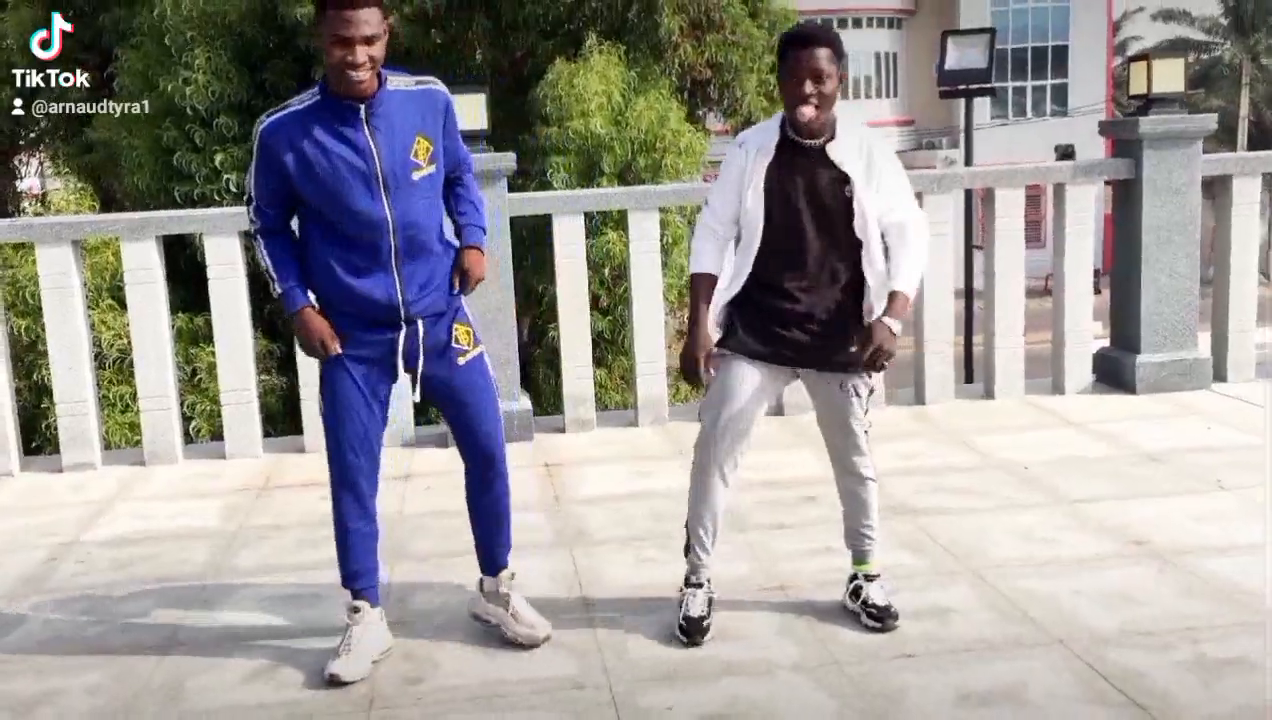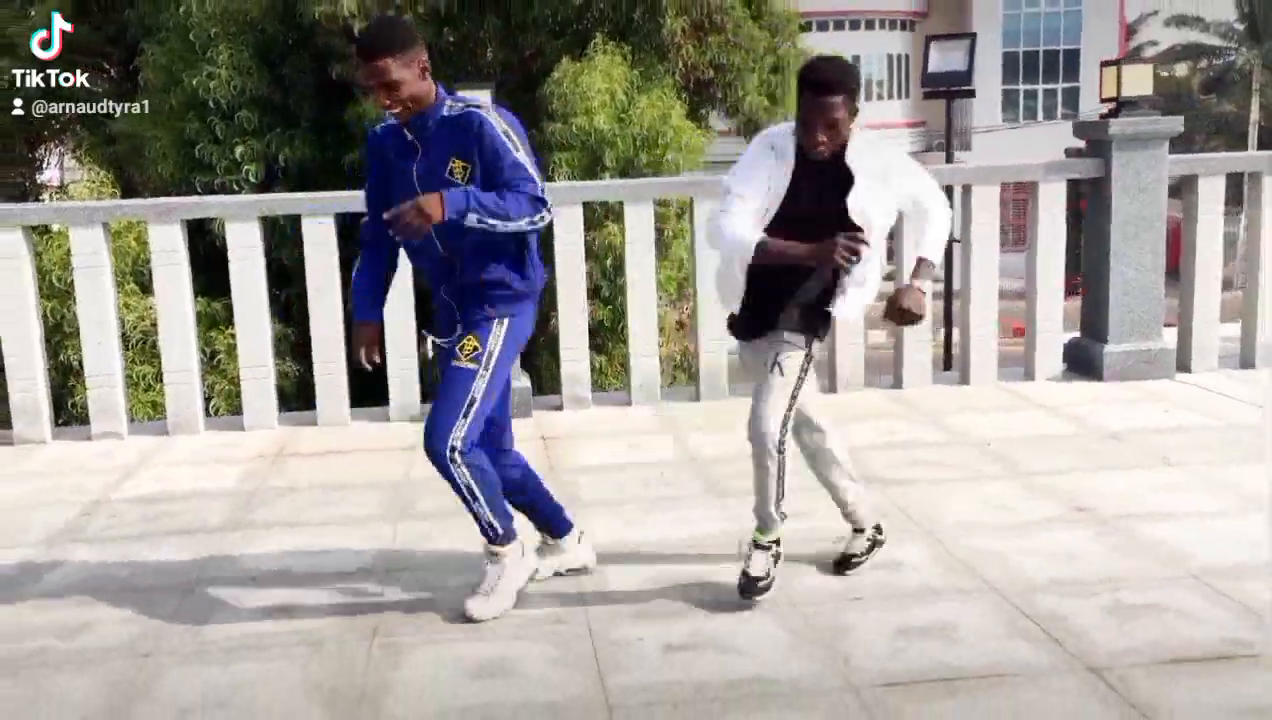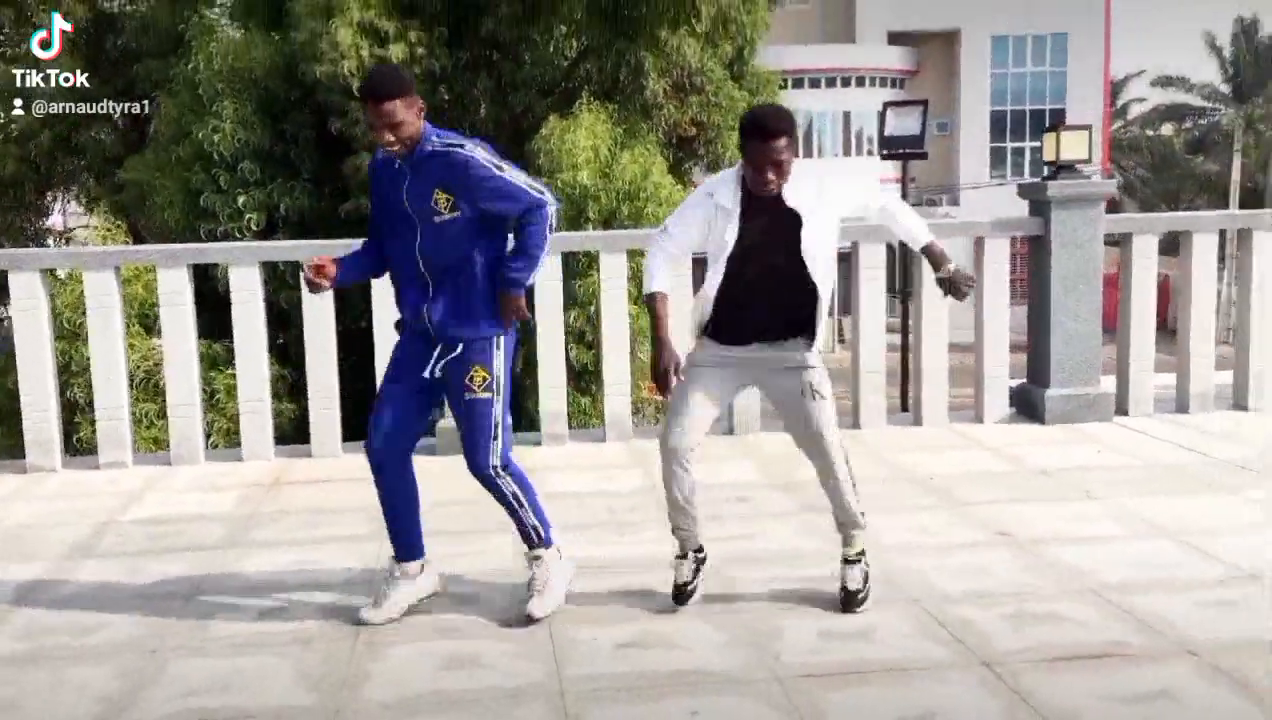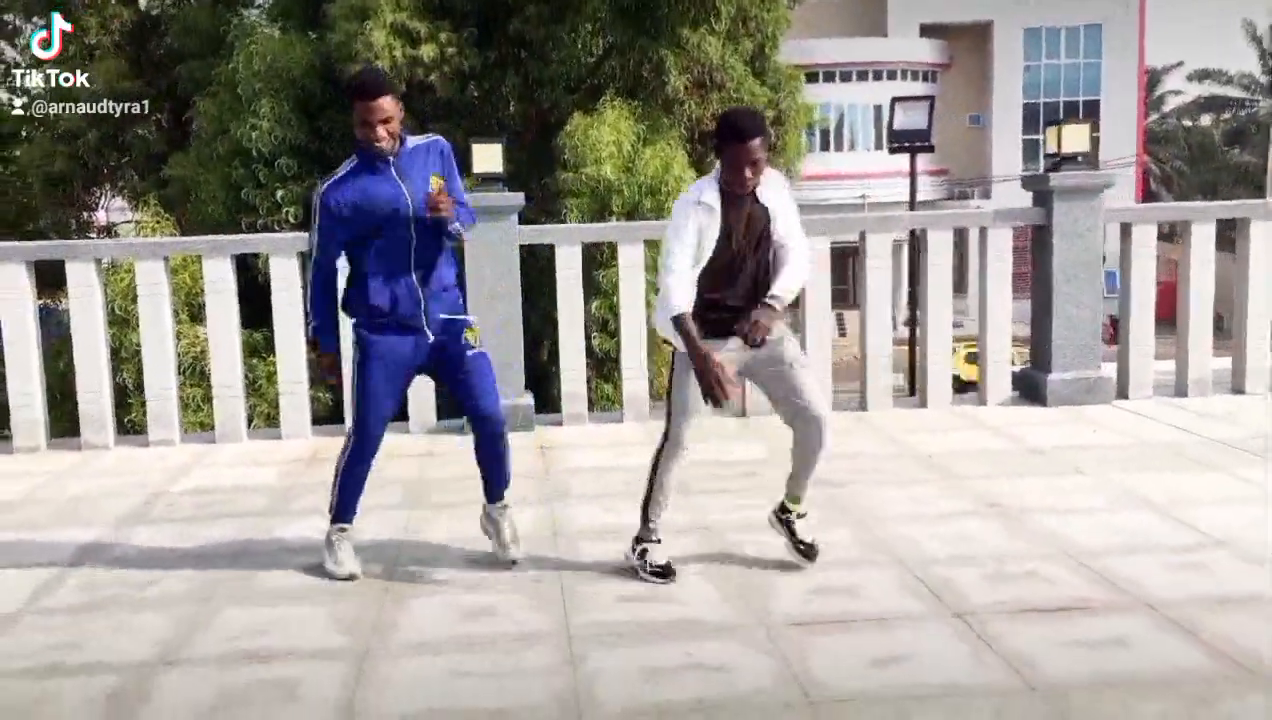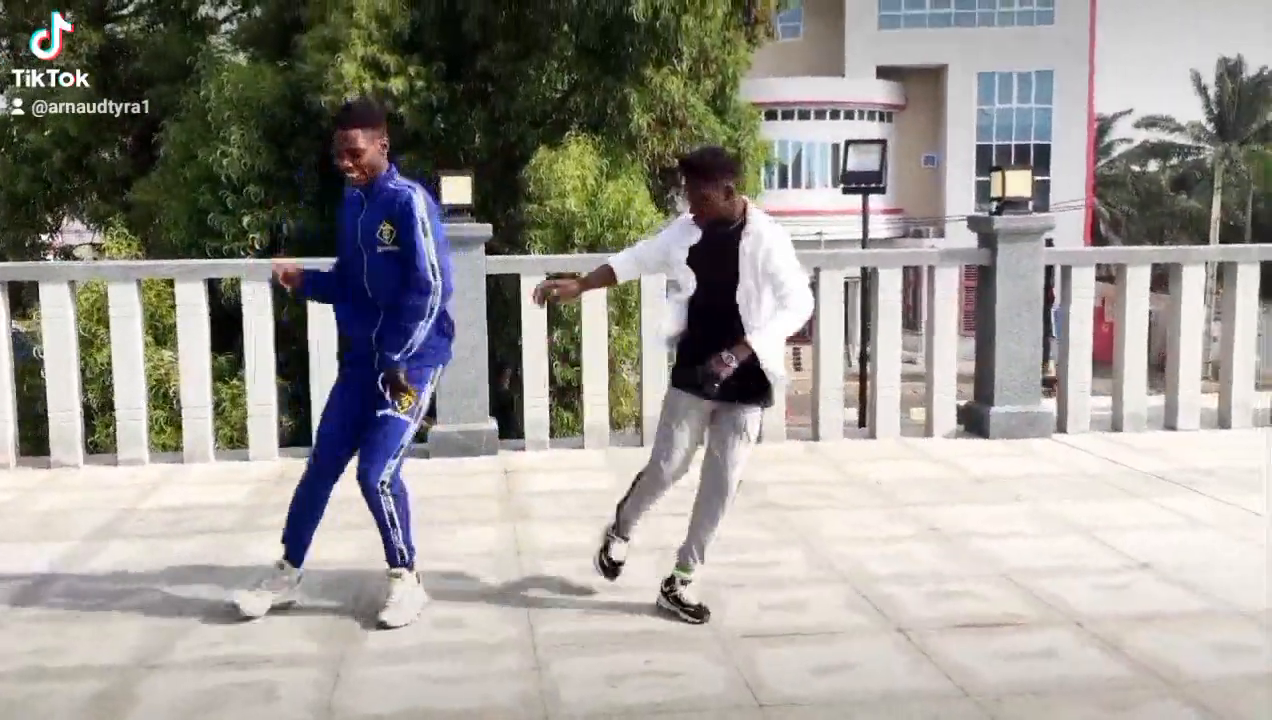
dt=1s
person 1, frame 1
left shoulder: (429, 101)
right shoulder: (283, 133)
left elbow: (460, 175)
right elbow: (268, 224)
left wrist: (473, 240)
right wrist: (298, 304)
left hip: (439, 313)
right hip: (352, 331)
left knee: (486, 447)
right knee: (353, 473)
left ankle: (497, 588)
right ankle: (366, 617)
person 1, frame 2
left shoulder: (480, 122)
right shoulder: (383, 142)
left elbow: (535, 208)
right elbow: (382, 234)
left wrist: (450, 206)
right wrist: (366, 311)
left hip: (500, 306)
right hip: (454, 308)
left knee: (447, 442)
right knee: (480, 444)
left ankle: (507, 550)
right ankle: (566, 540)
person 1, frame 3
left shoulder: (464, 160)
right shoulder: (381, 171)
left elbow: (539, 207)
left wrist: (517, 282)
right wrist: (338, 271)
left hip: (479, 332)
right hip: (420, 335)
left knee: (488, 461)
right knee: (385, 445)
left ankle: (548, 560)
right ankle: (411, 571)
person 1, frame 4
left shoulder: (434, 151)
right shoulder: (338, 192)
left elbow: (465, 217)
right elbow: (324, 267)
left wrist: (451, 218)
right wrist: (323, 339)
left hip: (446, 317)
right hip: (385, 331)
left knee: (489, 416)
right knee: (366, 435)
left ankle: (496, 510)
right ankle: (339, 532)
person 1, frame 5
left shoulder: (409, 202)
right shoulder: (350, 204)
left elbow: (433, 288)
left wrist: (400, 360)
right wrist: (306, 281)
left hip: (412, 360)
right hip: (361, 361)
left knee: (376, 472)
right knee: (322, 468)
left ankle: (404, 580)
person 2, frame 1
left shoulder: (869, 154)
right shoulder: (751, 150)
left elbow: (909, 236)
right elbow: (713, 237)
left wrist: (890, 317)
right wrist: (699, 326)
left hip: (838, 334)
right hip: (756, 330)
left knee: (853, 459)
right knee: (715, 447)
left ankle: (864, 576)
right ankle: (699, 581)
person 2, frame 2
left shoulder: (881, 164)
right shoulder: (770, 148)
left elbow: (935, 210)
right elbow: (728, 231)
left wrist: (918, 281)
right wrist: (808, 252)
left hip: (804, 315)
right hip: (758, 306)
left knee: (766, 426)
right knee: (806, 429)
left ankle: (765, 542)
right ankle: (864, 525)
person 2, frame 3
left shoulder: (819, 193)
right shoulder: (713, 197)
left elbow: (884, 205)
right elbow: (660, 259)
left wrist: (941, 262)
right wrist: (662, 342)
left hip: (790, 347)
right hip: (721, 346)
left knee: (827, 452)
right knee: (677, 445)
left ankle: (854, 555)
right ankle: (690, 551)
person 2, frame 4
left shoulder: (776, 190)
right shoulder: (694, 205)
left elbow: (796, 257)
right elbow: (674, 283)
left wrist: (772, 309)
right wrist: (701, 356)
left hip: (760, 325)
right hip: (705, 331)
left knee: (814, 417)
right knee: (678, 437)
left ankle: (792, 510)
right ankle: (646, 539)
person 2, frame 5
left shoulder: (767, 237)
right shoulder: (684, 231)
left elbow: (798, 303)
right elbow: (634, 260)
left wrist: (740, 351)
left hip: (747, 381)
right hip: (692, 372)
left knee: (721, 480)
right knee: (665, 470)
right ankle: (620, 532)
